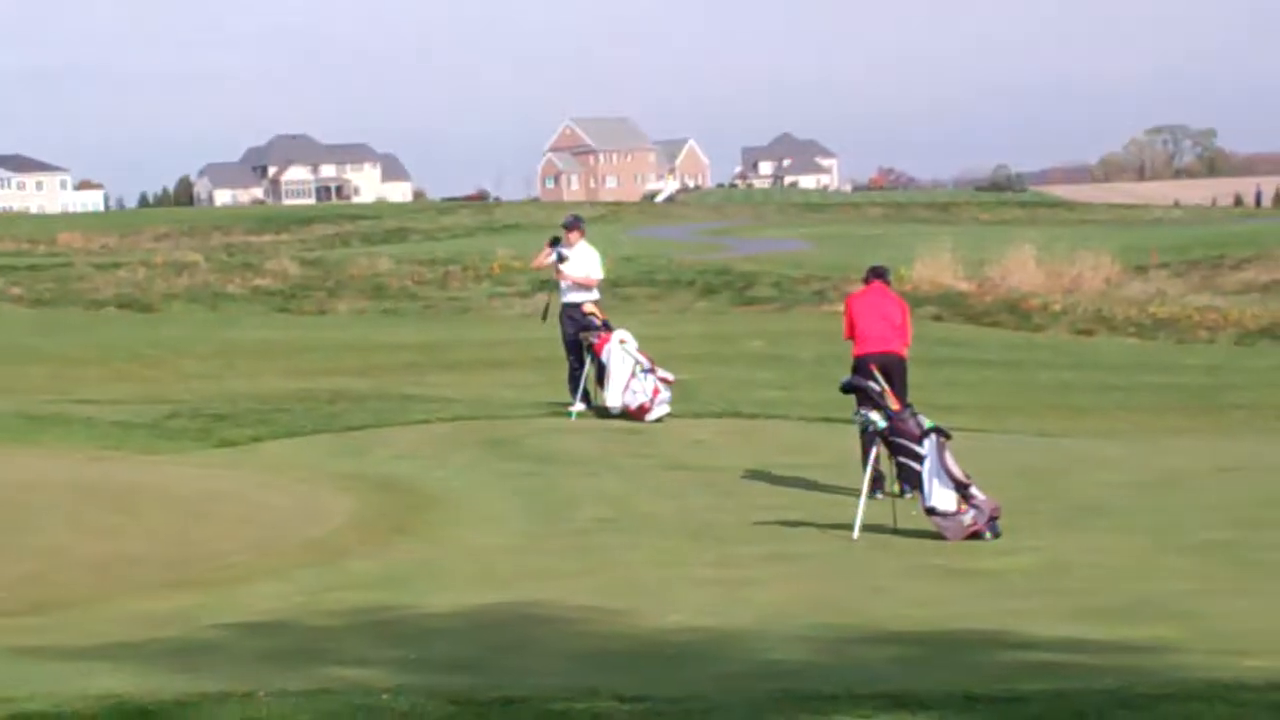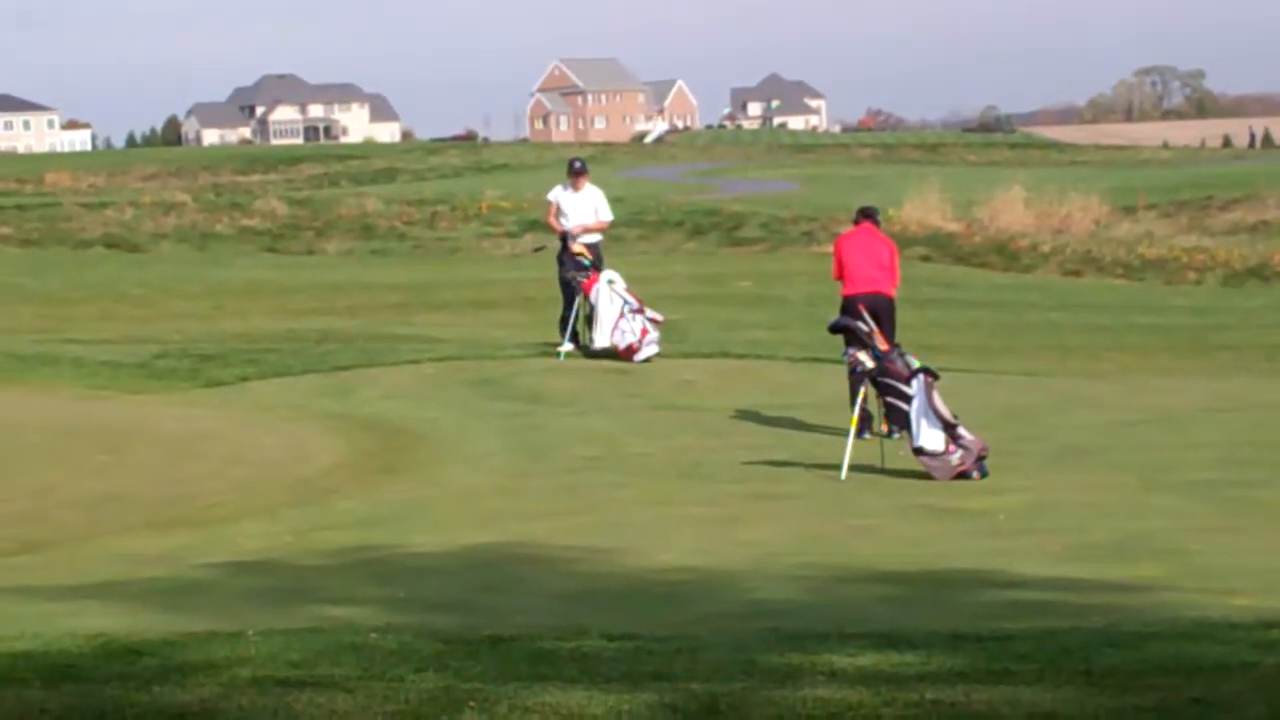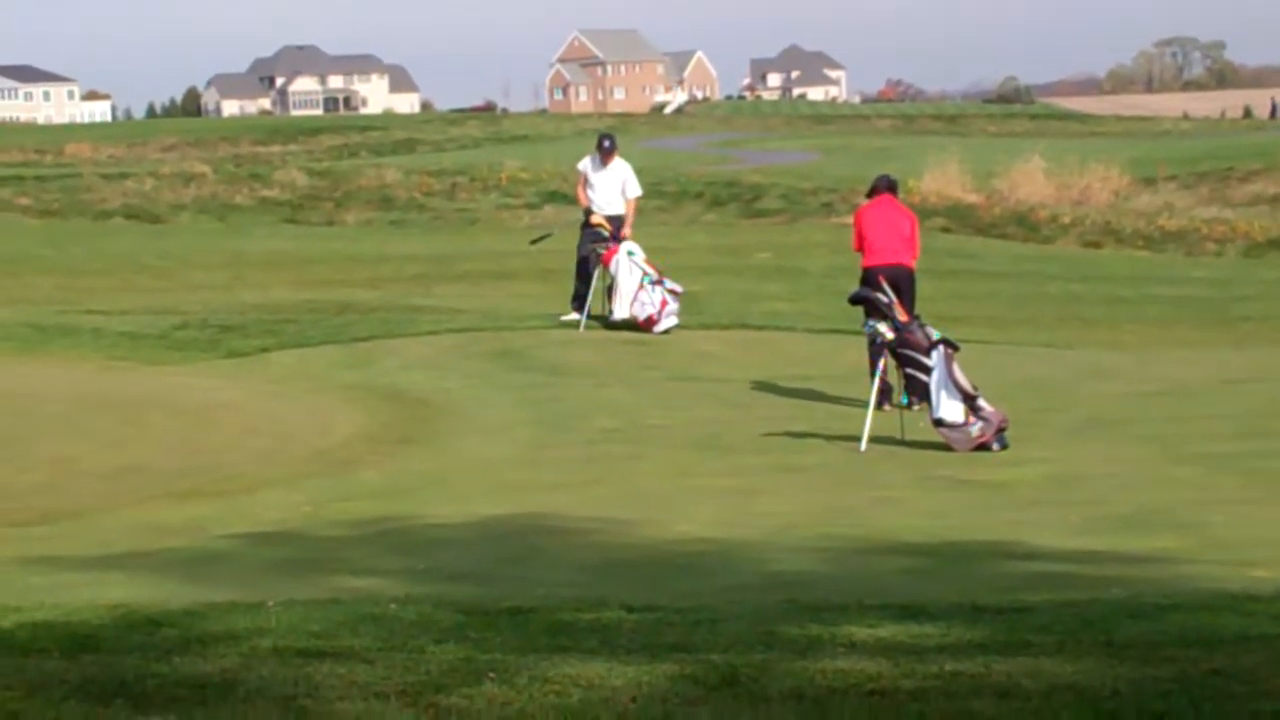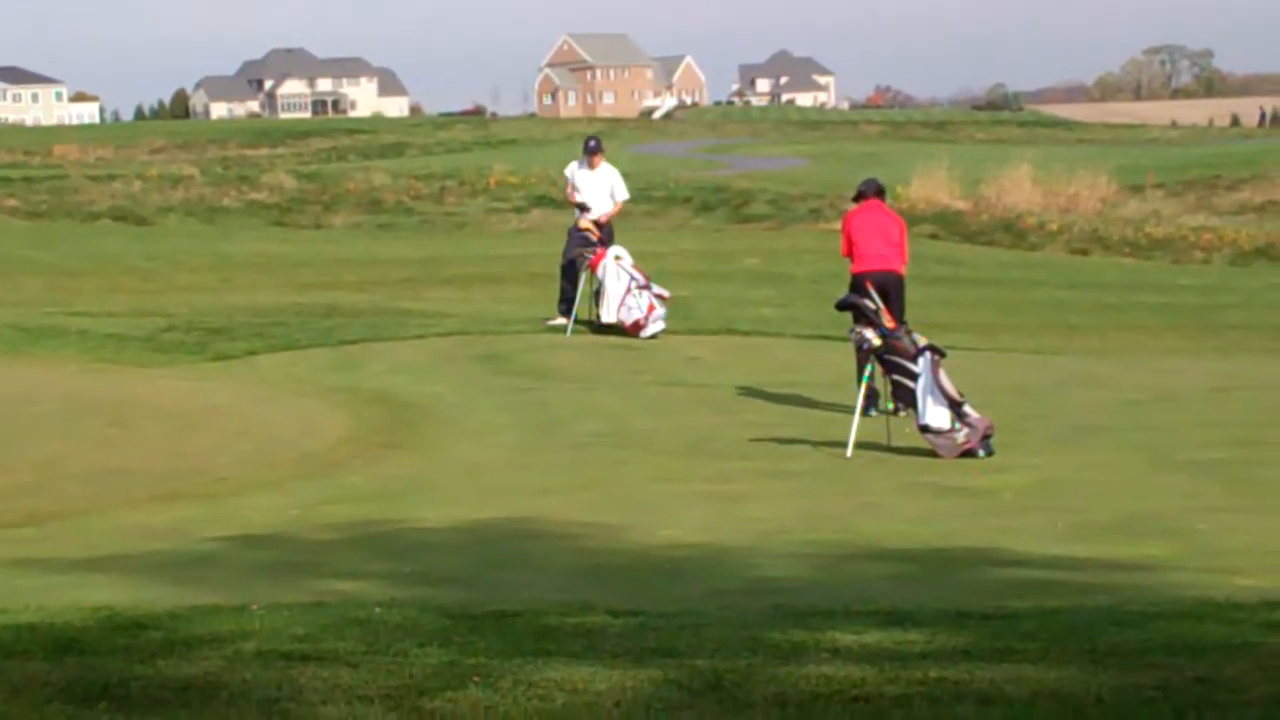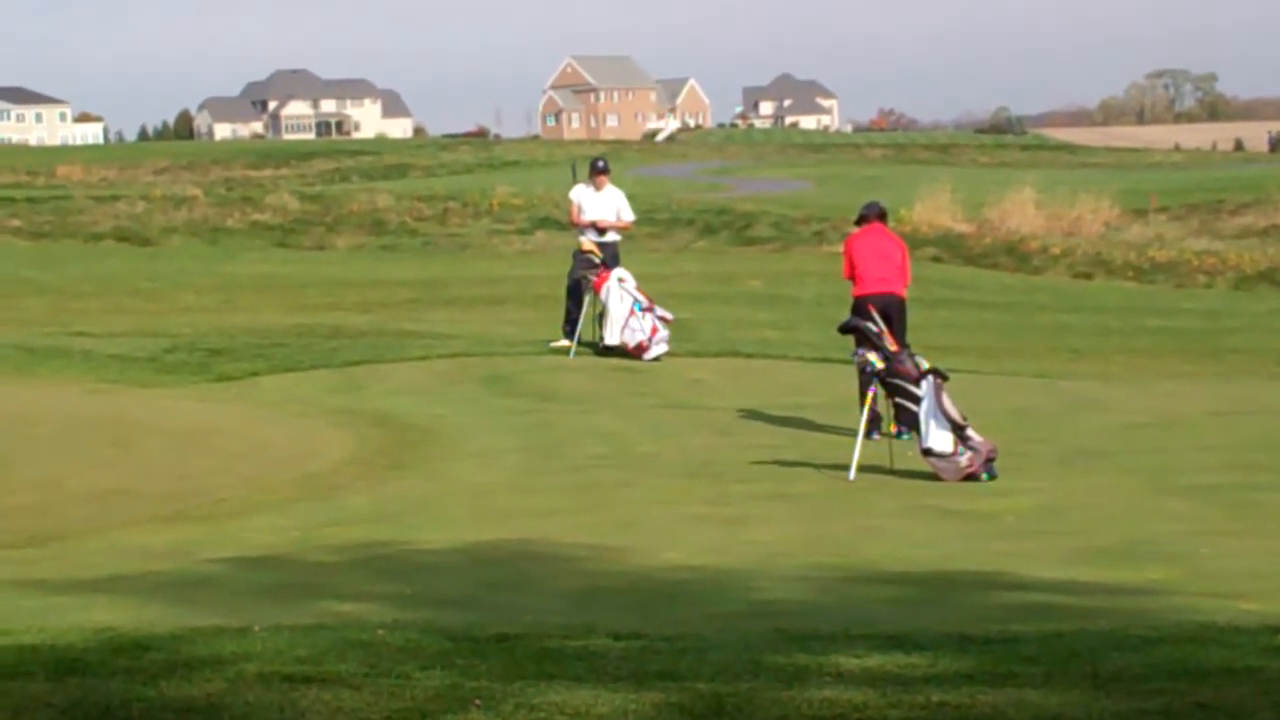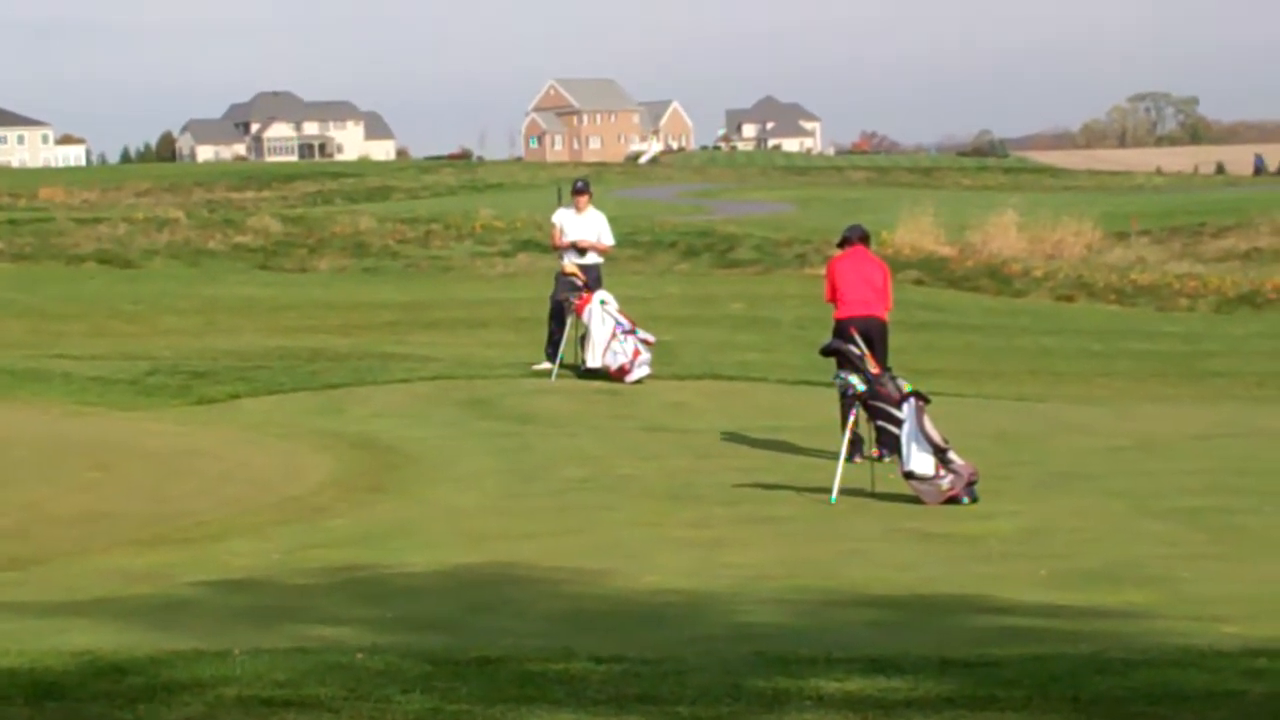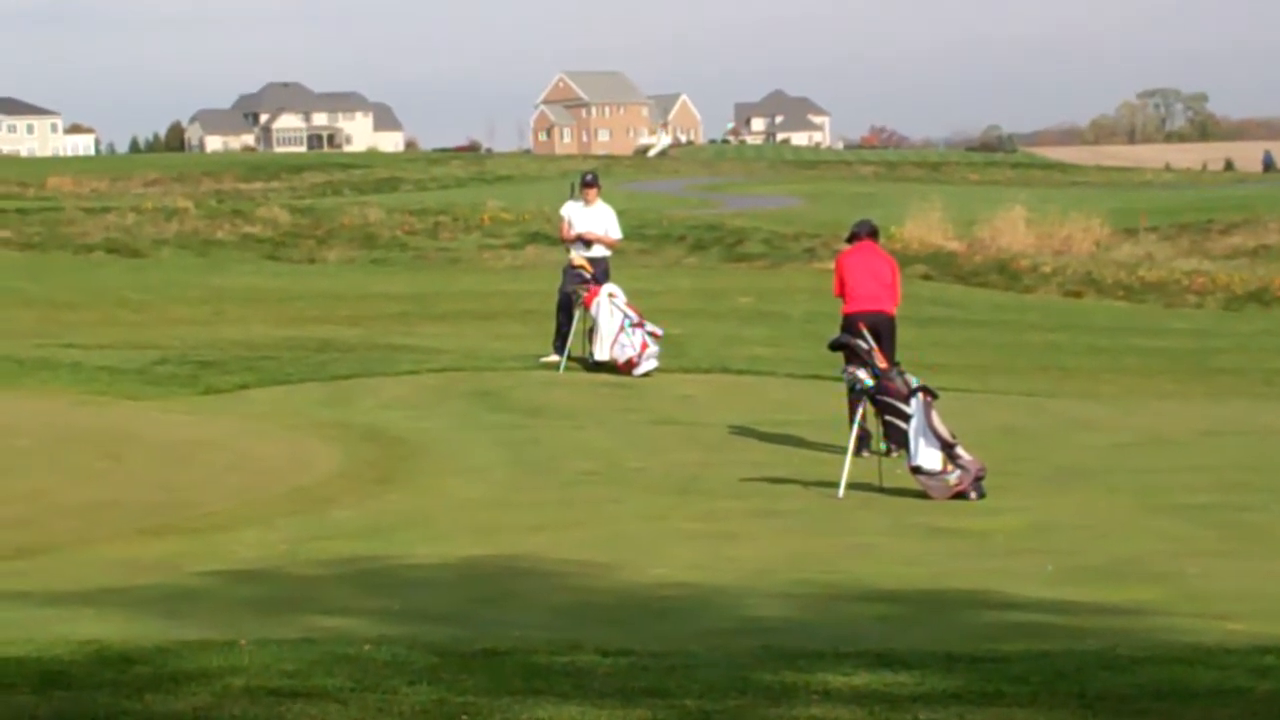
dt=0.7s
person 1, frame 1
left shoulder: (853, 299)
right shoulder: (899, 301)
left elbow: (849, 334)
right elbow: (906, 338)
left hip: (866, 358)
right hip: (894, 358)
left ankle: (876, 483)
right ankle: (907, 482)
person 1, frame 2
left shoulder: (842, 240)
right shoulder: (888, 242)
left elbow: (837, 274)
right elbow: (895, 279)
left hip: (854, 299)
right hip: (883, 299)
left ankle: (863, 424)
right ankle: (894, 423)
person 1, frame 3
left shoulder: (862, 211)
right shoulder: (908, 214)
left elbow: (858, 246)
right elbow: (915, 251)
left hip: (874, 271)
right hip: (903, 271)
left knee: (876, 334)
left ankle: (883, 396)
right ankle: (914, 394)
person 1, frame 4
left shoulder: (851, 217)
right shoulder: (896, 219)
left elbow: (847, 252)
right elbow: (904, 257)
left hip: (864, 277)
right hip: (893, 277)
left ankle: (870, 402)
person 1, frame 5
left shoulder: (853, 240)
right shoulder: (898, 242)
left elbow: (849, 274)
right elbow: (906, 280)
left hip: (866, 299)
right hip: (894, 299)
left ankle: (873, 424)
right ankle: (903, 423)
person 1, frame 6
left shoulder: (835, 263)
right shoulder: (880, 265)
left elbow: (831, 298)
right elbow: (887, 304)
left hip: (847, 323)
right hip: (876, 323)
left ankle: (854, 447)
right ankle: (885, 447)
person 1, frame 7
left shoulder: (844, 257)
right shoulder: (889, 260)
left elbow: (839, 292)
right elbow: (895, 299)
left hip: (855, 317)
right hip: (884, 318)
left ankle: (861, 442)
person 2, frame 1
left shoulder: (590, 252)
right shoulder: (559, 250)
left elbow: (593, 281)
right elbow: (535, 265)
left wrist: (569, 277)
right wrist: (549, 248)
left hip: (588, 307)
right hip: (568, 308)
right knee: (574, 356)
right ankle: (581, 399)
person 2, frame 2
left shoulder: (596, 194)
right shoulder: (558, 192)
left elbow: (605, 223)
right elbow: (550, 217)
left wrist: (583, 227)
right wrist: (560, 231)
left hip: (590, 248)
right hip: (568, 249)
right knee: (569, 293)
right ankle: (570, 339)
person 2, frame 3
left shoulder: (625, 169)
right shoulder: (587, 163)
left elbow: (631, 200)
right elbow: (580, 188)
left wrist: (628, 226)
right wrist: (585, 208)
left hip: (615, 221)
right hip: (592, 219)
right knee: (583, 262)
right ankle: (578, 309)
person 2, frame 4
left shoulder: (611, 173)
right shoulder: (574, 168)
left elbow: (620, 202)
right elbow: (569, 195)
left wrist: (607, 215)
right wrist: (577, 202)
left hip: (602, 226)
right hip: (581, 224)
right knee: (568, 265)
right ankle: (565, 313)
person 2, frame 5
left shoulder: (617, 194)
right shoulder: (579, 191)
left elbow: (628, 223)
right elbow: (573, 220)
left wrist: (609, 223)
right wrist: (592, 223)
left hip: (609, 248)
right hip: (586, 245)
right knee: (574, 286)
right ankle: (569, 335)
person 2, frame 6
left shoulder: (598, 217)
right shoulder: (562, 214)
left elbow: (607, 248)
right elbow: (555, 243)
left wrist: (590, 244)
right wrist: (572, 243)
left hip: (591, 270)
right hip: (568, 268)
right knee: (556, 309)
right ankle: (551, 358)
person 2, frame 7
left shoulder: (607, 211)
right shoulder: (570, 207)
left elbow: (614, 242)
right elbow: (563, 236)
left wrist: (596, 237)
right wrist: (578, 236)
left hip: (599, 263)
right knee: (564, 302)
right ankle: (559, 350)
